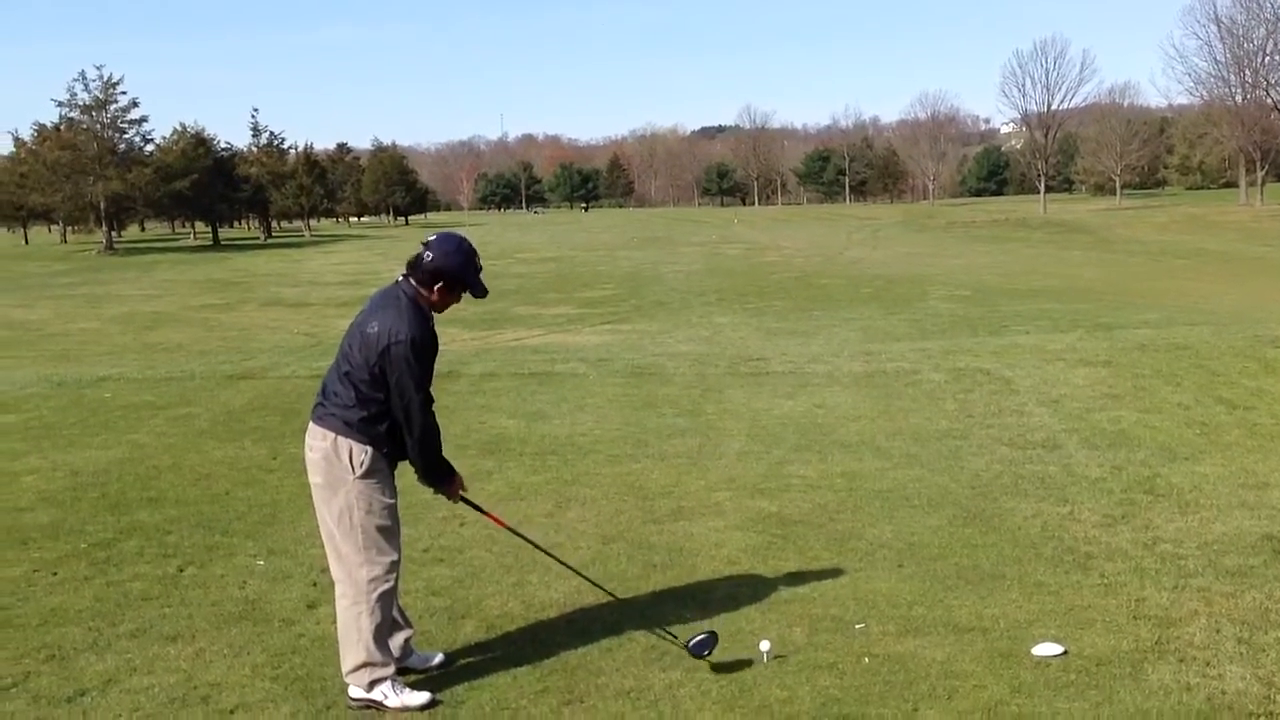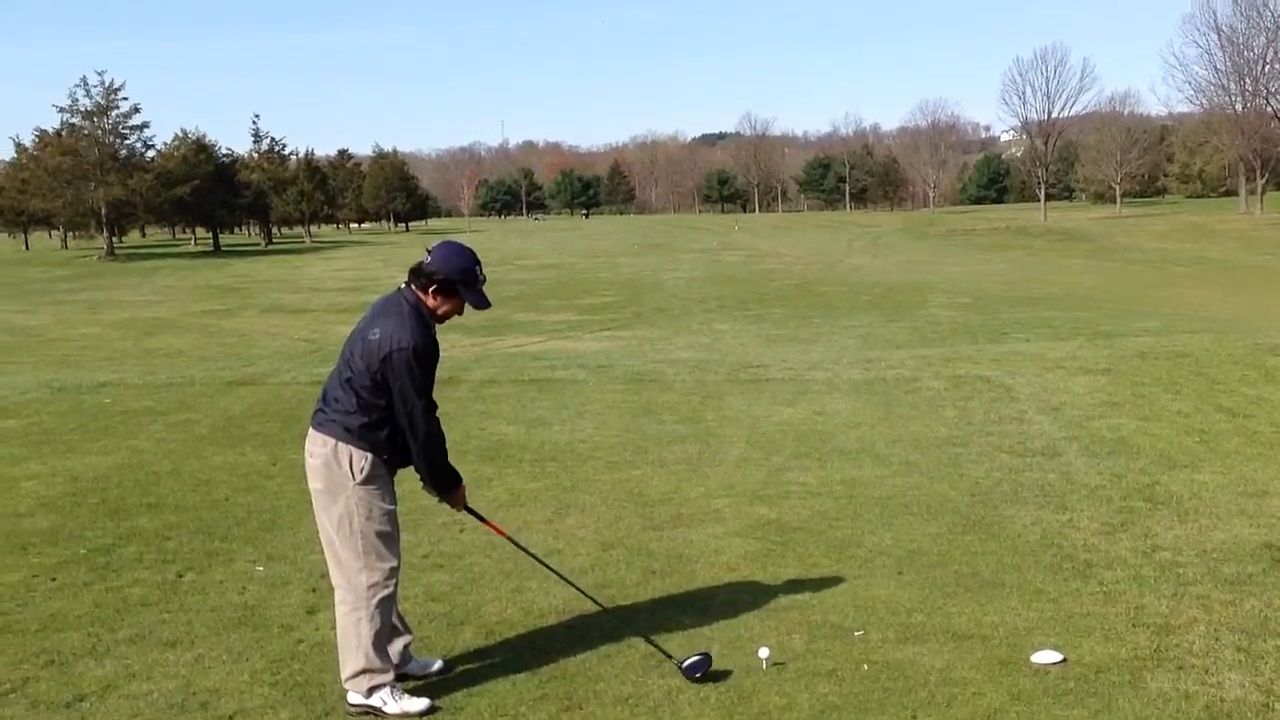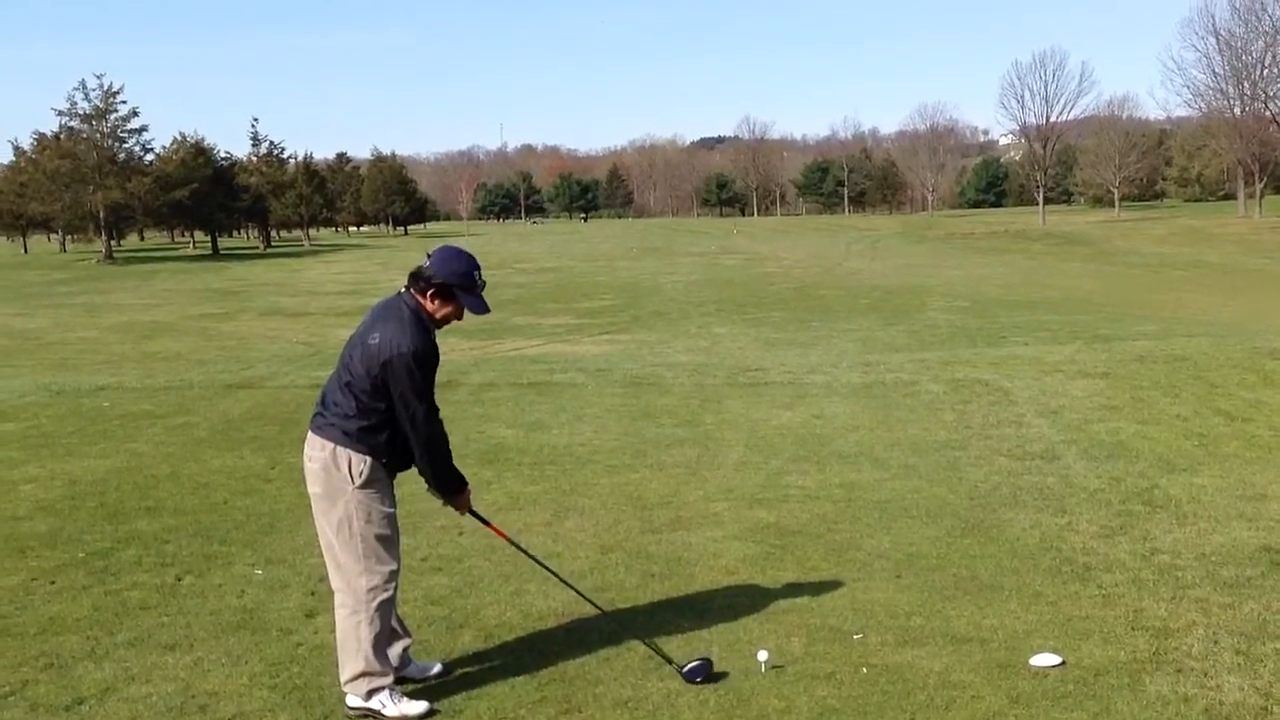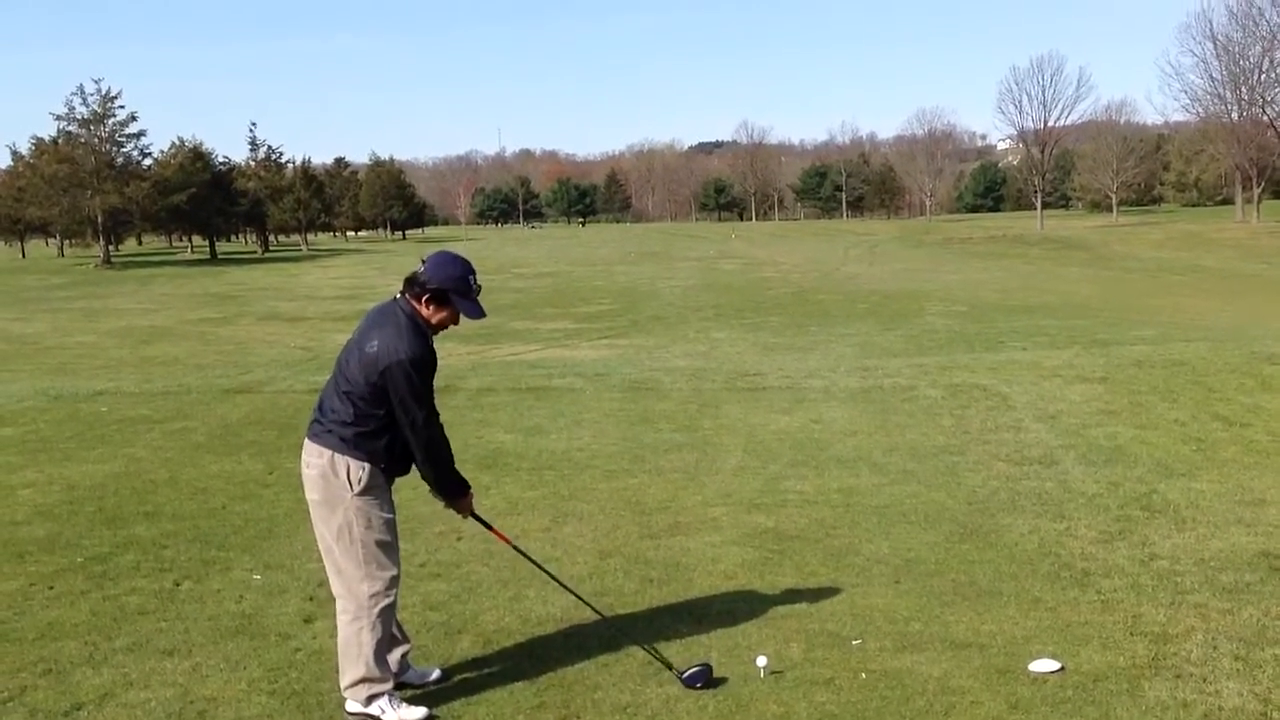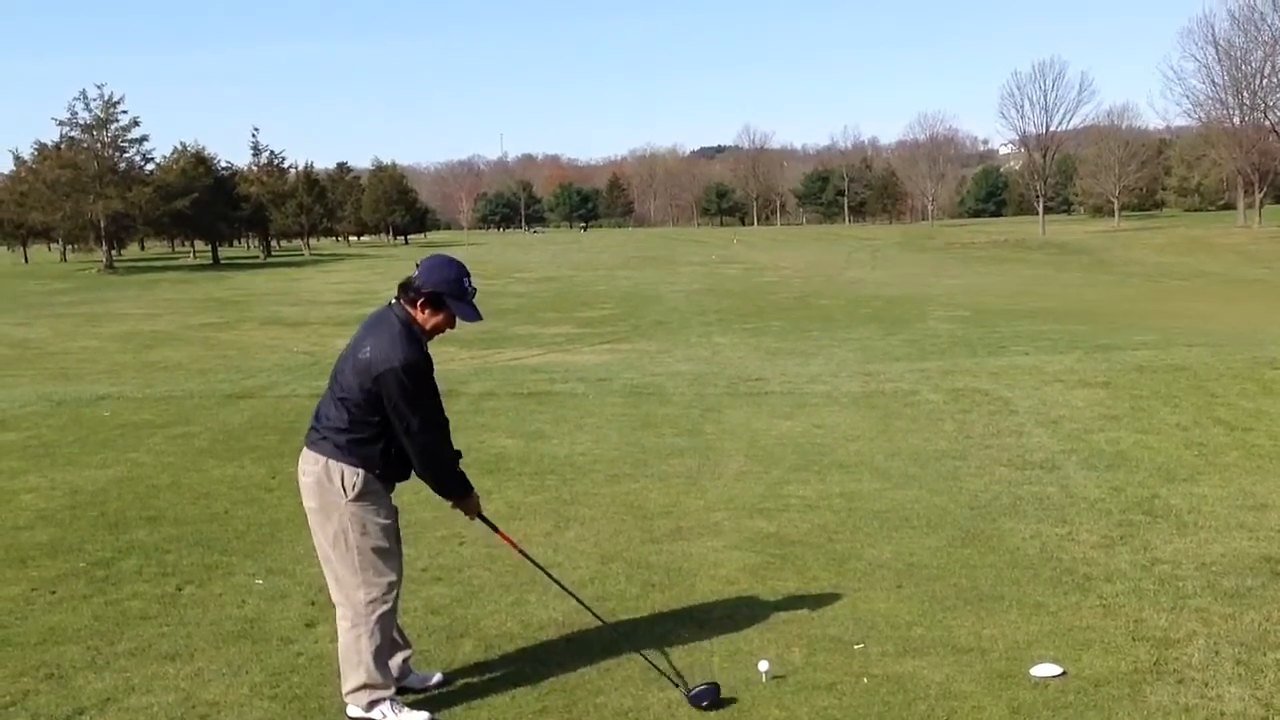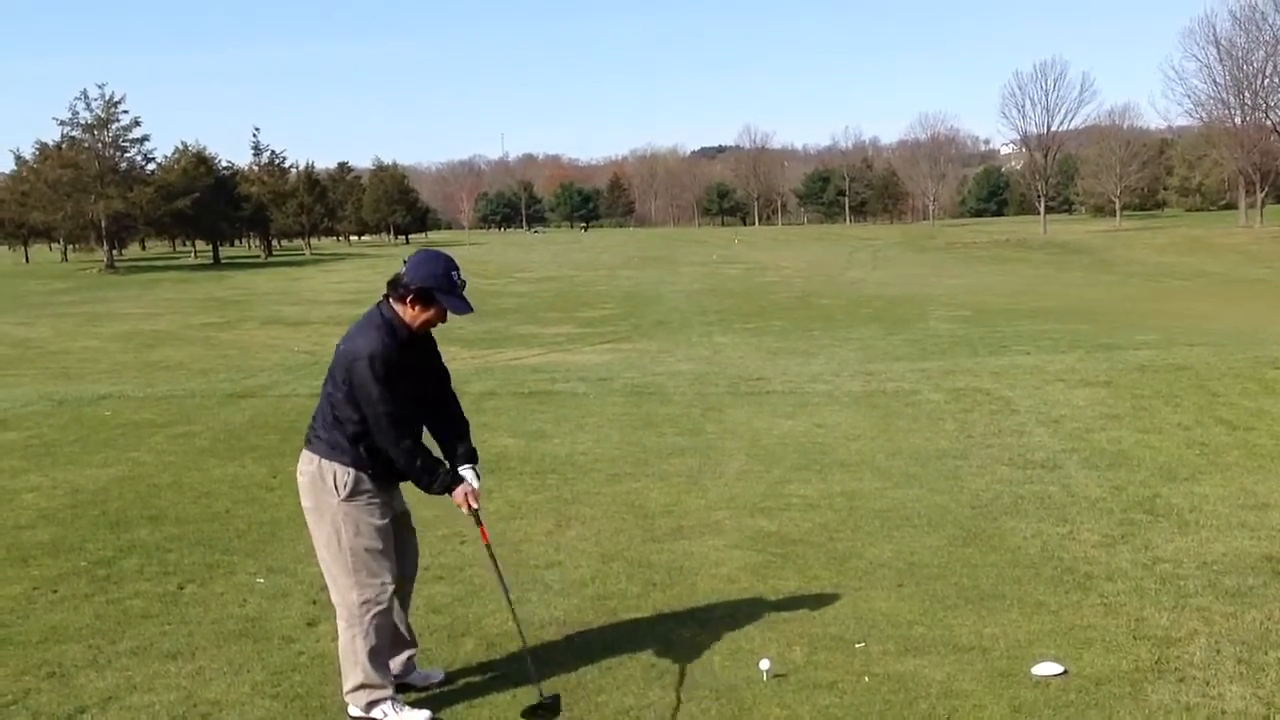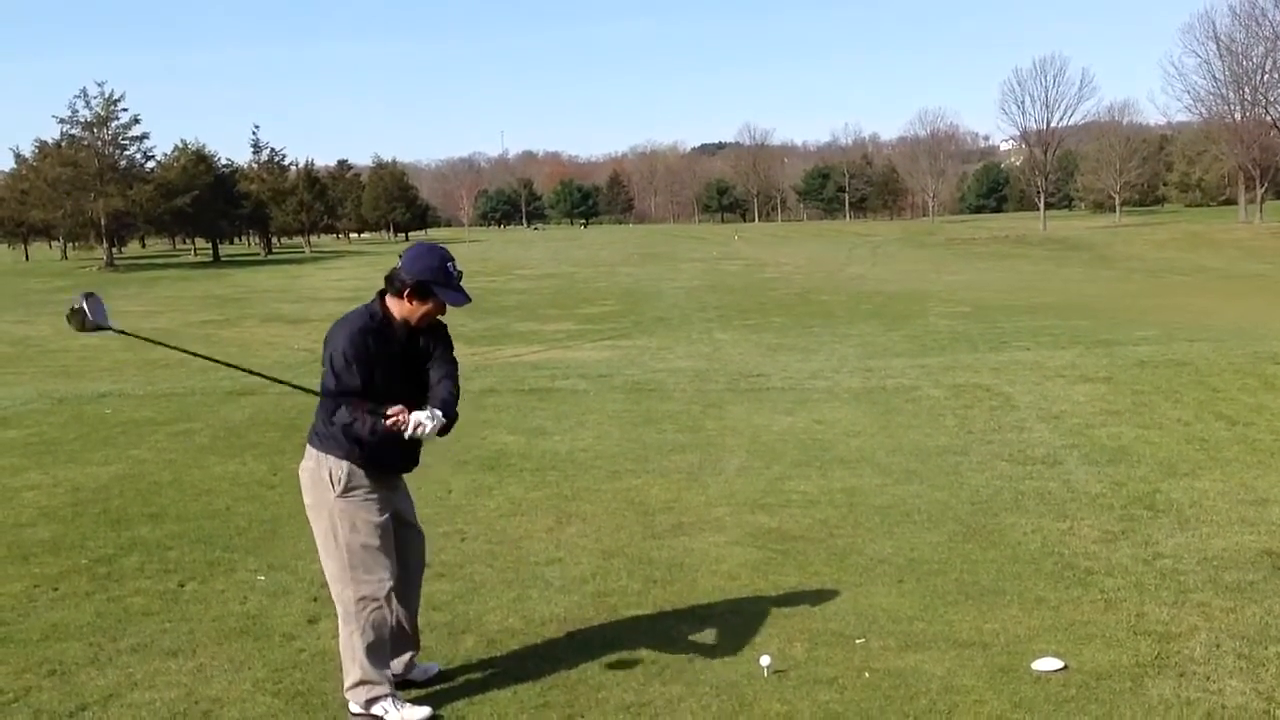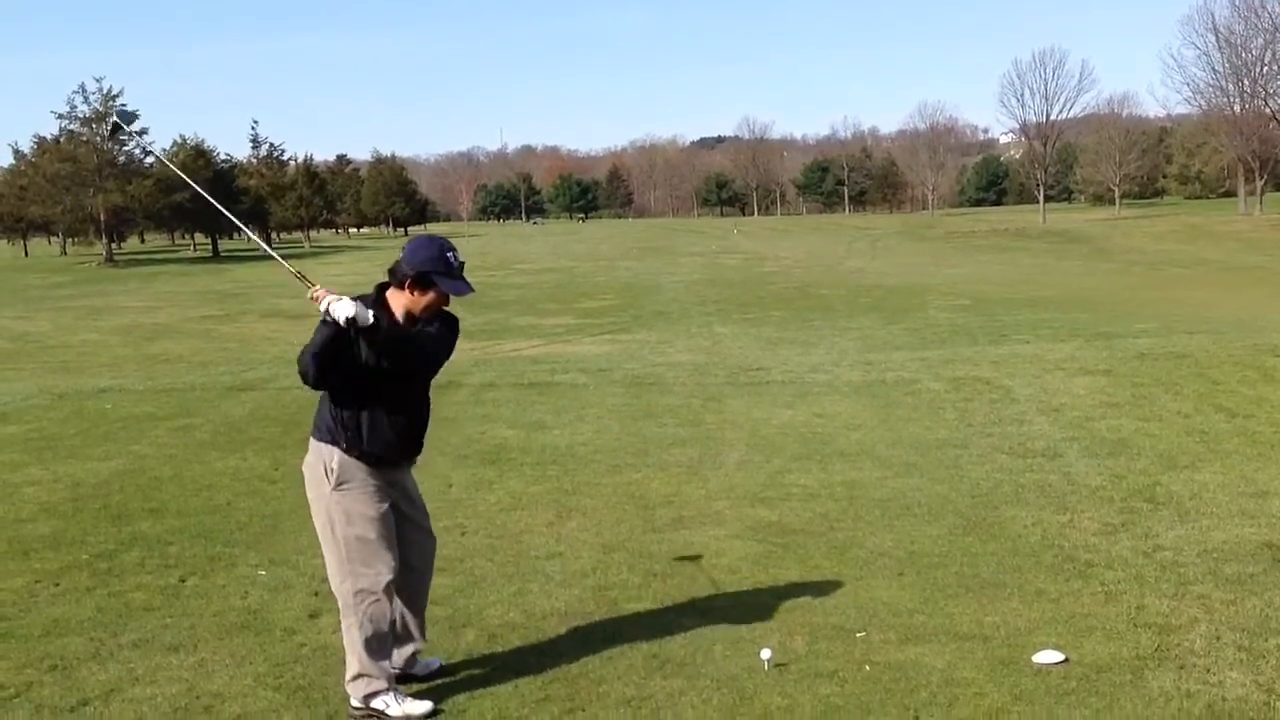
dt=0.2s
person 1, frame 1
left shoulder: (395, 299)
right shoulder: (406, 331)
right elbow: (414, 413)
left wrist: (433, 468)
right wrist: (439, 475)
left hip: (349, 438)
right hip: (349, 449)
left knee: (380, 557)
right knee: (368, 563)
left ankle: (393, 647)
right ankle: (369, 679)
person 1, frame 2
left shoulder: (397, 306)
right shoulder: (407, 338)
left elbow: (408, 414)
right elbow: (417, 420)
left wrist: (435, 475)
right wrist: (445, 482)
left hip: (351, 447)
right hip: (349, 456)
left knee: (379, 564)
right knee: (367, 570)
left ankle: (392, 654)
person 1, frame 3
left shoulder: (397, 310)
right shoulder: (407, 343)
left elbow: (413, 419)
right elbow: (421, 424)
left wrist: (441, 478)
right wrist: (451, 485)
left hip: (350, 451)
right hip: (348, 460)
left knee: (379, 567)
right knee: (367, 574)
left ankle: (391, 657)
person 1, frame 4
left shoulder: (392, 316)
right shoulder: (404, 350)
left elbow: (416, 423)
right elbow: (422, 429)
left wrist: (445, 482)
right wrist: (453, 488)
left hip: (350, 458)
right hip: (345, 467)
left knee: (378, 573)
right knee: (368, 580)
left ankle: (390, 663)
person 1, frame 5
left shoulder: (392, 323)
right shoulder: (398, 356)
left elbow: (428, 415)
right elbow: (419, 436)
left wrist: (451, 476)
right wrist: (458, 489)
left hip: (355, 467)
right hip: (342, 474)
left knee: (382, 577)
right knee: (367, 586)
left ankle: (391, 668)
person 1, frame 6
left shoulder: (410, 335)
right shoulder: (374, 349)
left elbow: (440, 403)
right elbow: (393, 435)
left wrist: (464, 465)
right wrist: (445, 482)
left hip: (371, 473)
right hip: (340, 475)
left knee: (397, 570)
right knee: (366, 587)
left ankle: (395, 665)
person 1, frame 7
left shoulder: (430, 334)
right shoulder: (354, 333)
left elbow: (444, 384)
right elbow: (343, 412)
left wrist: (429, 417)
right wrist: (389, 424)
left hip: (384, 469)
right hip: (342, 471)
left knee: (405, 566)
right knee: (367, 584)
left ankle: (396, 661)
person 1, frame 8
left shoulder: (441, 326)
right shoulder: (350, 312)
left elbow: (417, 357)
right elbow: (313, 373)
left wrist: (362, 319)
right wrist: (334, 322)
left hip: (395, 463)
right hip: (343, 464)
left knee: (415, 558)
right knee: (368, 577)
left ankle: (399, 656)
